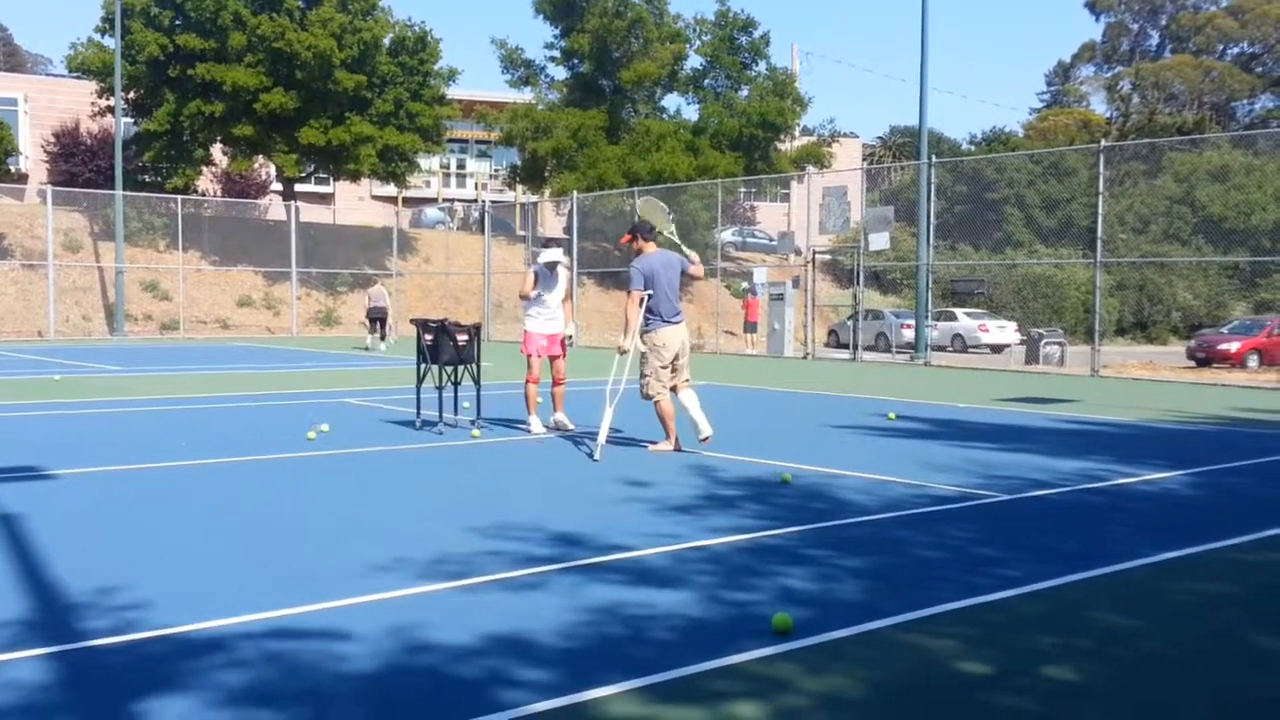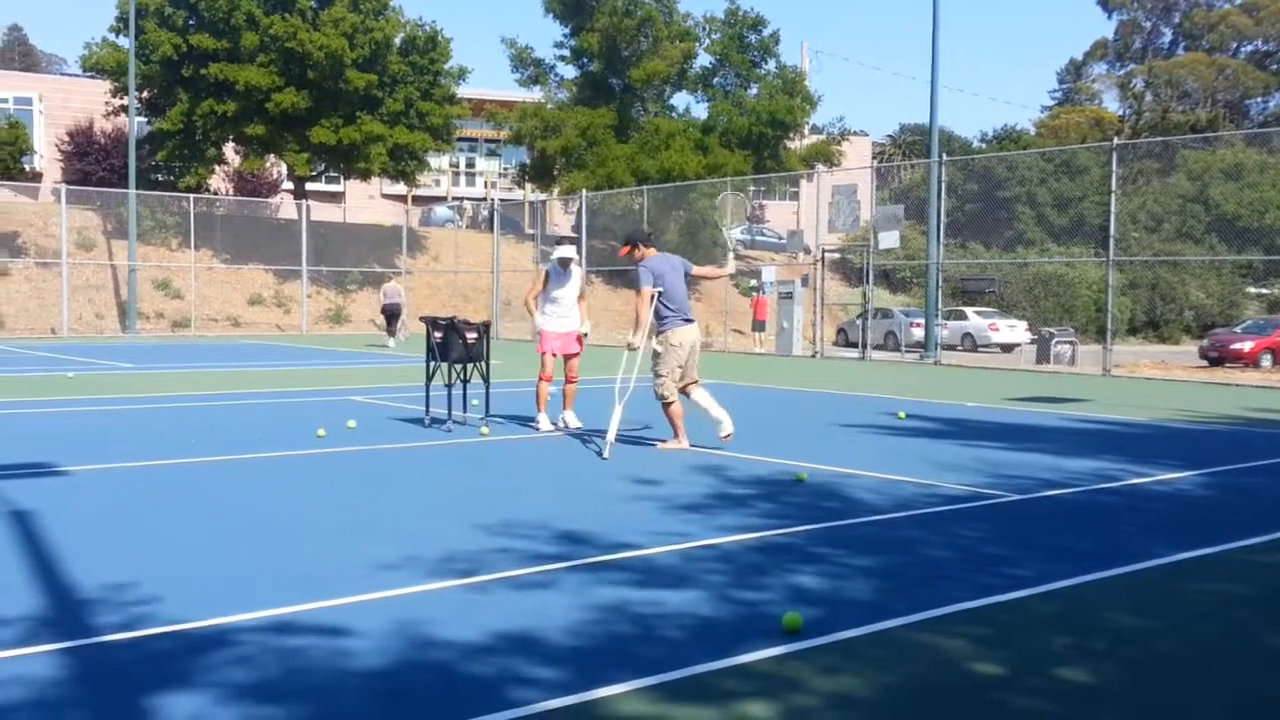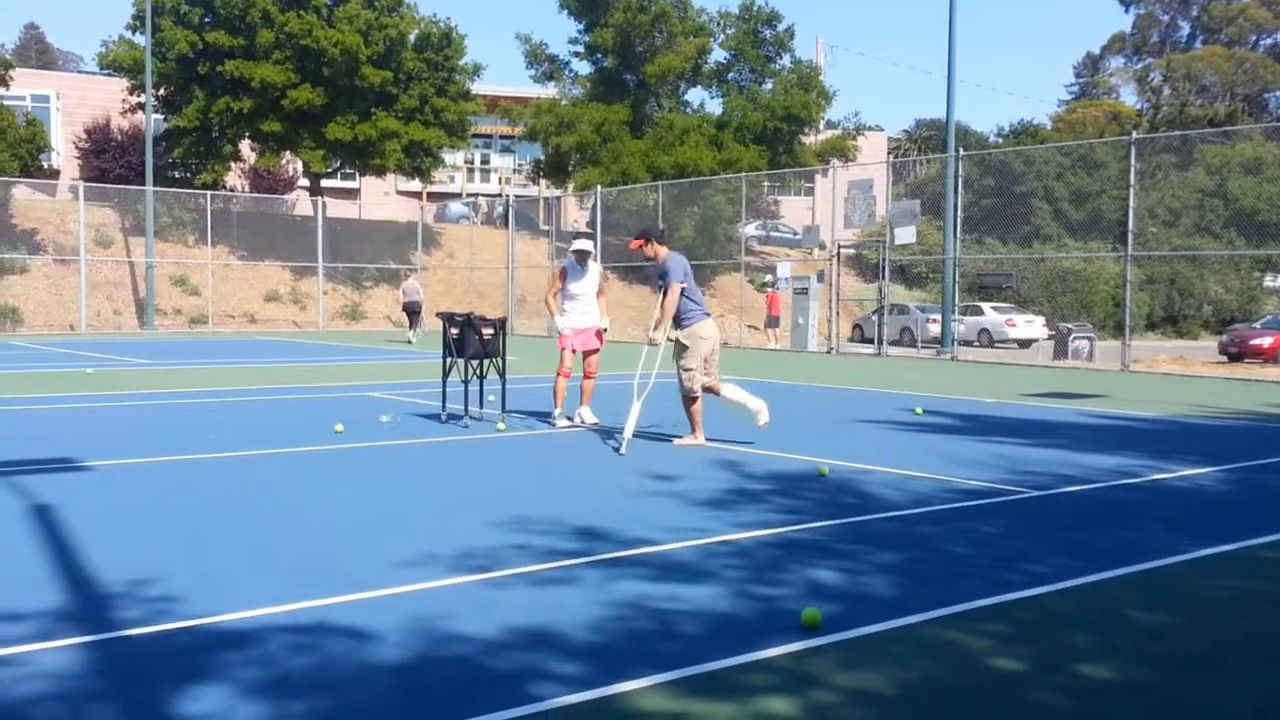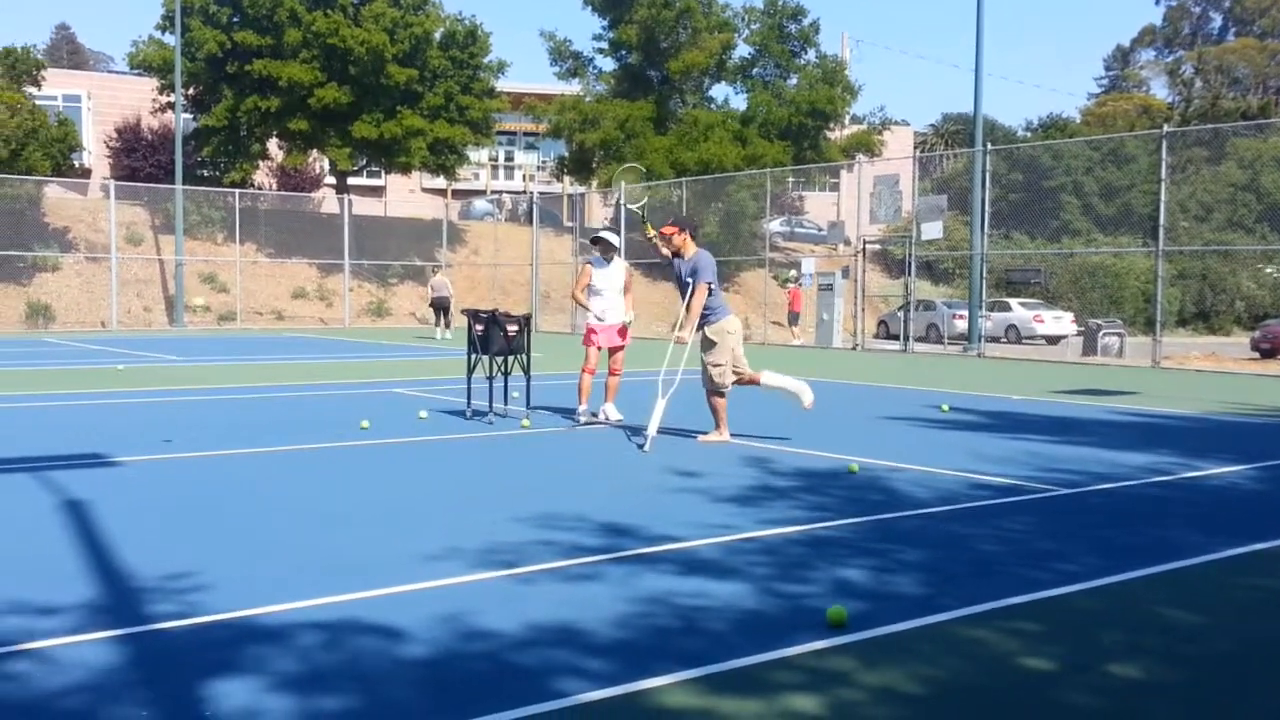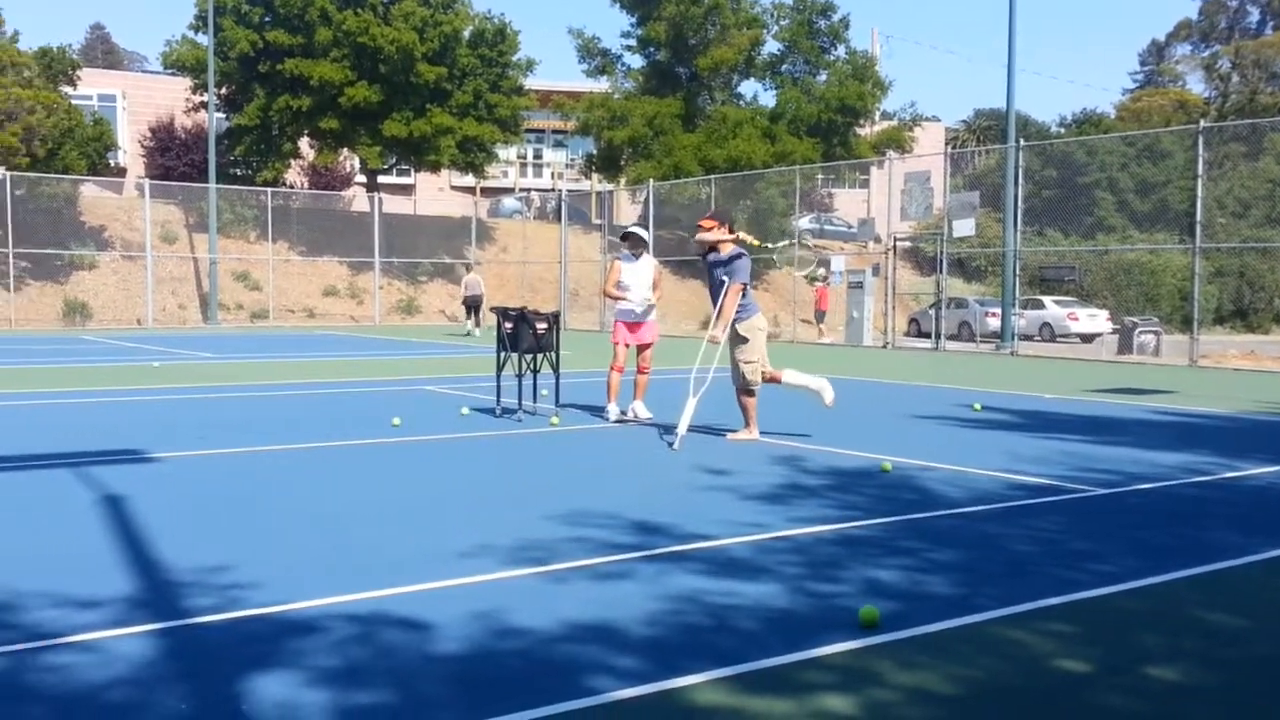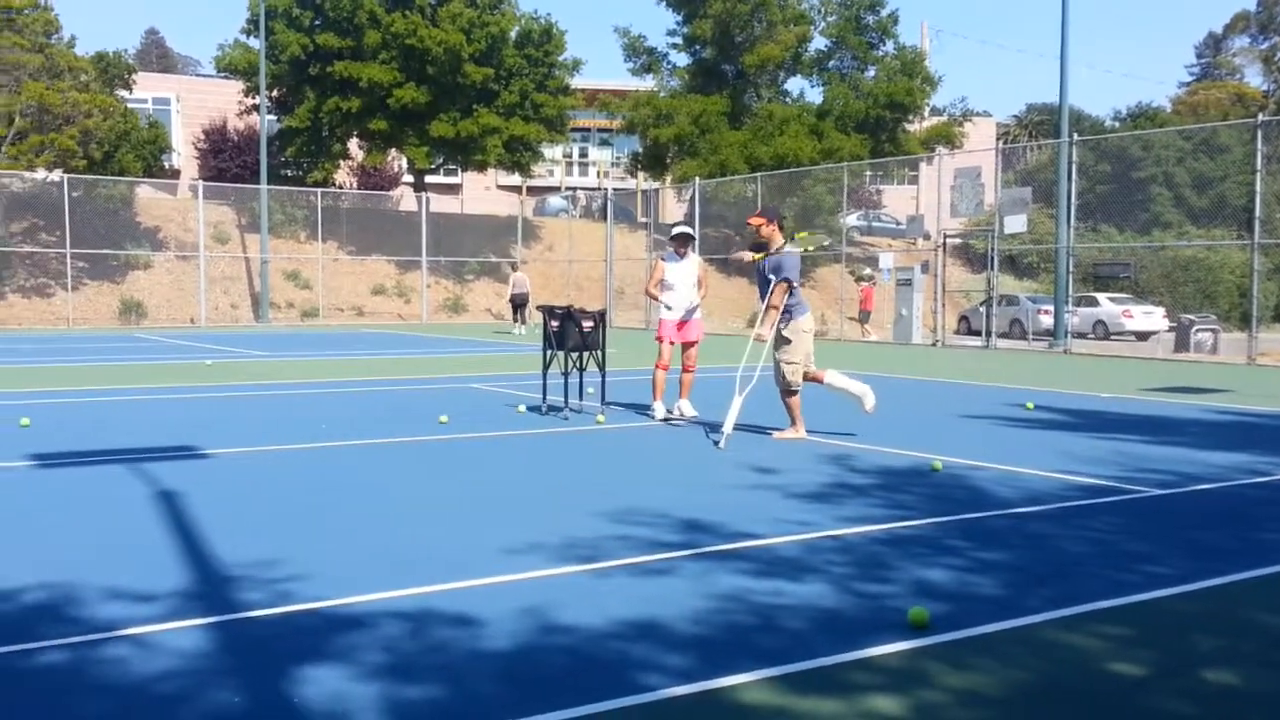
dt=0.3s
person 1, frame 1
left shoulder: (637, 265)
right shoulder: (674, 257)
left elbow: (633, 304)
right elbow: (699, 274)
left wrist: (627, 338)
right wrist: (696, 261)
left hip: (658, 334)
right hip: (680, 330)
left knee: (658, 391)
right knee: (681, 383)
left ankle: (671, 440)
right ankle: (700, 422)
person 1, frame 2
left shoulder: (645, 266)
right shoulder: (674, 260)
left elbow: (644, 301)
right elbow: (702, 271)
left wrist: (637, 335)
right wrist: (727, 270)
left hip: (672, 334)
right hip: (691, 329)
left knee: (667, 391)
right knee: (689, 384)
left ankle: (680, 438)
right ankle: (719, 415)
person 1, frame 3
left shoulder: (673, 263)
right shoulder: (663, 266)
left elbow: (671, 298)
right elbow: (668, 300)
left wrist: (658, 331)
right wrist: (658, 327)
left hip: (695, 330)
right hip: (702, 328)
left knee: (690, 387)
right knee: (709, 384)
left ankle: (697, 435)
right ankle: (753, 403)
person 1, frame 4
left shoulder: (703, 259)
right shoulder: (676, 259)
left elbow: (699, 297)
right elbow: (663, 252)
left wrist: (686, 330)
right wrist: (658, 244)
left hip: (720, 325)
right hip: (713, 327)
left knee: (715, 382)
right knee: (742, 375)
left ankle: (721, 431)
right ankle: (793, 385)
person 1, frame 5
left shoulder: (739, 257)
right shoulder: (710, 251)
left elbow: (732, 296)
right elbow: (698, 238)
left wrist: (719, 328)
right wrist: (729, 237)
left hip: (747, 323)
right hip: (738, 326)
left knee: (744, 381)
right knee: (764, 374)
left ankle: (751, 429)
right ankle: (816, 383)
person 1, frame 6
left shoulder: (788, 255)
right shoulder: (762, 249)
left elbow: (778, 296)
right elbow: (734, 256)
left wrist: (765, 326)
right wrist: (744, 255)
left hip: (793, 323)
right hip: (787, 323)
left knee: (788, 379)
right knee: (807, 372)
left ankle: (797, 427)
right ankle: (857, 388)
person 2, frame 1
left shoulder: (565, 274)
right shoulder: (534, 274)
right elbow: (523, 293)
left wrist: (569, 324)
right wrist: (530, 294)
left hip: (557, 331)
right hip: (535, 330)
left knee: (560, 376)
right knee: (533, 375)
left ankle: (558, 416)
right ankle: (533, 418)
person 2, frame 2
left shoulder: (579, 273)
right shoulder: (547, 273)
right elbow: (529, 298)
left wrist: (585, 321)
right wrist: (535, 315)
left hip: (573, 329)
right hip: (550, 329)
left knee: (572, 374)
right knee: (546, 373)
left ankle: (567, 415)
right ankle: (542, 416)
person 2, frame 3
left shoulder: (597, 270)
right shoulder: (564, 270)
right elbow: (550, 296)
left wrist: (604, 318)
right wrist: (556, 318)
left hip: (592, 326)
right hip: (570, 326)
left knee: (591, 370)
right knee: (565, 368)
left ankle: (583, 410)
right ankle: (558, 412)
person 2, frame 4
left shoulder: (624, 267)
right shoulder: (590, 266)
right elbow: (576, 292)
left wrist: (629, 312)
right wrist: (591, 308)
left hip: (618, 323)
right hip: (596, 323)
left knee: (616, 367)
right knee: (590, 365)
left ankle: (608, 407)
right ankle: (582, 408)
person 2, frame 5
left shoulder: (653, 264)
right shoulder: (619, 262)
left elbow: (658, 289)
right elbow: (607, 290)
left wrist: (653, 299)
right wrist: (628, 296)
left hip: (647, 319)
right hip: (624, 319)
left knee: (645, 365)
right knee: (618, 363)
left ankle: (637, 405)
right ankle: (611, 406)
person 2, frame 6
left shoulder: (697, 262)
right shoulder: (663, 261)
left elbow: (703, 287)
right elbow: (649, 288)
left wrist: (698, 299)
right wrist: (662, 298)
left hip: (691, 317)
right hip: (668, 318)
left knee: (690, 363)
right knee: (663, 361)
left ankle: (683, 403)
right ankle: (657, 404)
